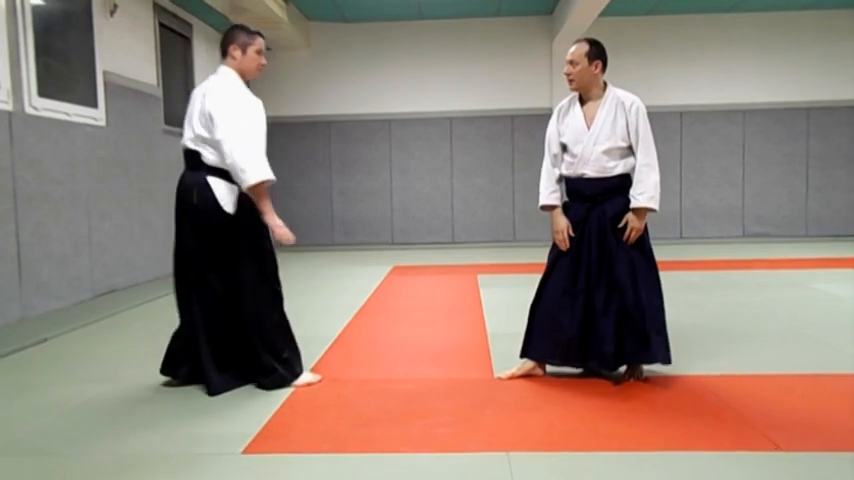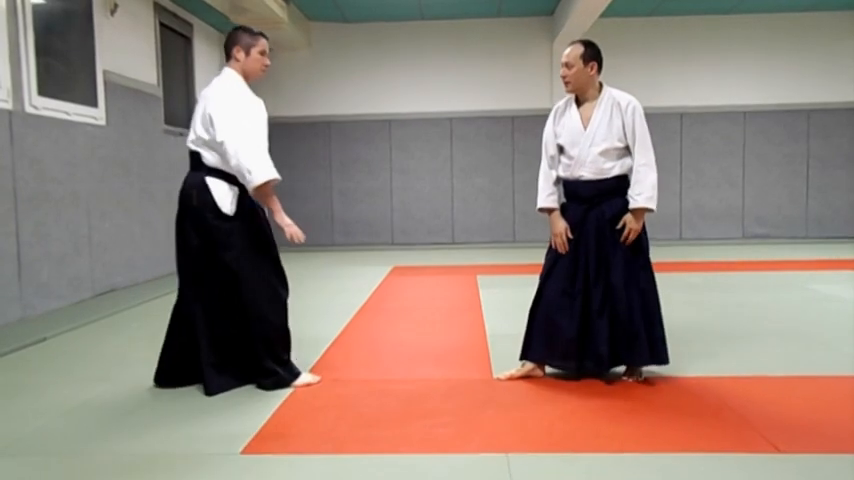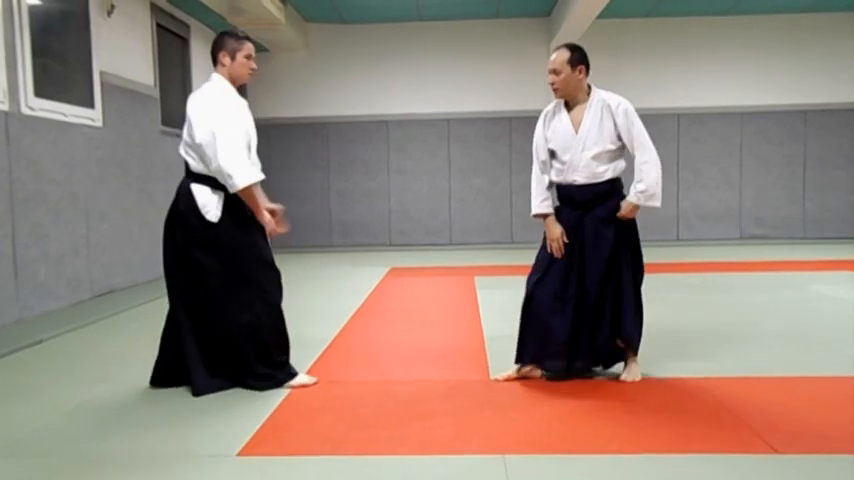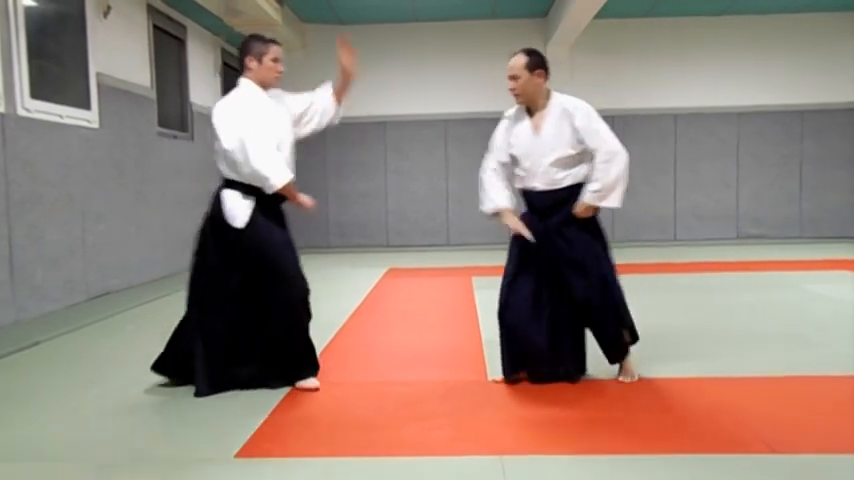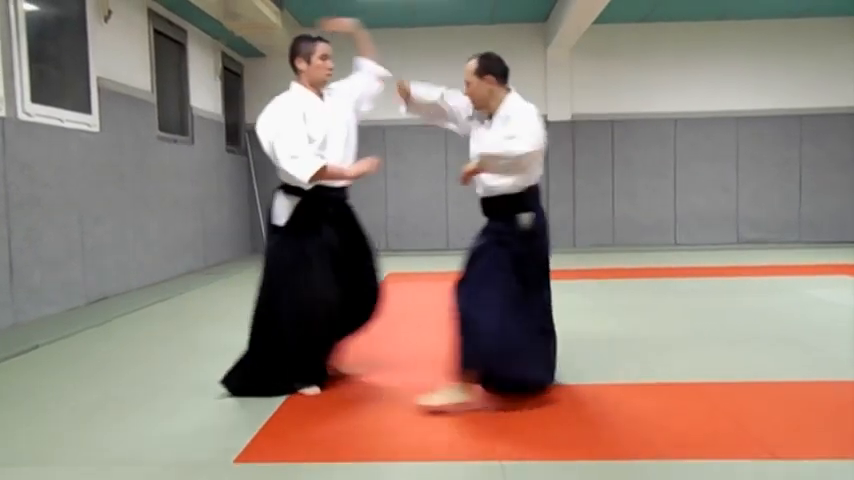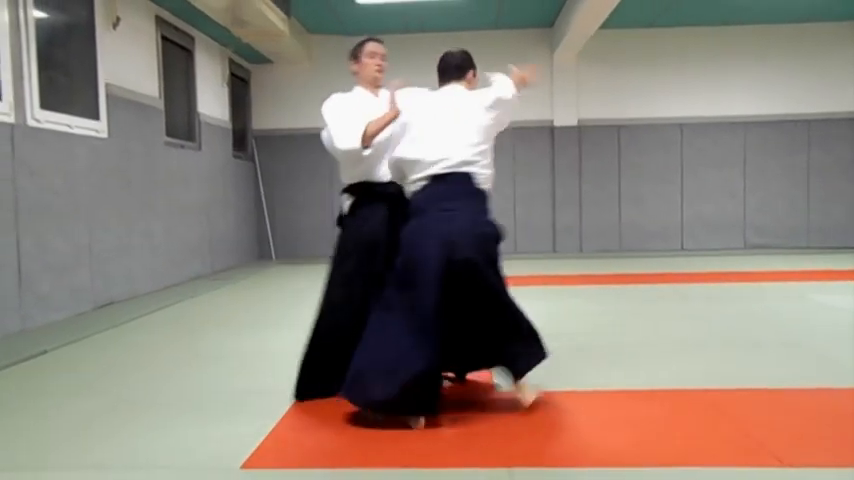
dt=0.3s
person 1, frame 1
left shoulder: (206, 89)
right shoulder: (238, 97)
right elbow: (246, 160)
right wrist: (269, 215)
left hip: (195, 190)
right hip: (221, 195)
left knee: (205, 281)
right knee: (254, 282)
left ankle: (189, 365)
right ankle: (279, 368)
person 1, frame 2
left shoulder: (215, 91)
right shoulder: (237, 98)
right elbow: (251, 162)
right wrist: (278, 214)
left hip: (200, 193)
right hip: (221, 198)
left knee: (204, 285)
right knee: (258, 283)
left ankle: (183, 367)
right ankle: (276, 369)
person 1, frame 3
left shoulder: (228, 100)
right shoulder: (214, 100)
left elbow: (246, 159)
right elbow: (232, 166)
left wrist: (263, 203)
right wrist: (260, 212)
left hip: (201, 203)
right hip: (211, 205)
left knee: (199, 289)
right knee: (255, 283)
left ankle: (181, 368)
right ankle: (272, 369)
person 1, frame 4
left shoulder: (278, 102)
right shoulder: (235, 107)
left elbow: (321, 107)
right elbow: (260, 163)
left wrist: (344, 76)
right wrist: (298, 196)
left hip: (262, 210)
right hip: (243, 209)
left knee: (223, 294)
right knee: (286, 285)
left ankle: (186, 365)
right ankle: (292, 369)
person 1, frame 5
left shoulder: (341, 98)
right shoulder: (283, 109)
left elbow: (373, 74)
right elbow: (296, 163)
left wrist: (357, 32)
right wrist: (347, 171)
left hip: (335, 209)
right hip: (301, 213)
left knee: (358, 289)
right knee: (298, 296)
left ankle: (310, 362)
right ankle: (290, 374)
person 1, frame 6
left shoulder: (403, 102)
right shoulder: (338, 104)
right elbow: (348, 142)
right wrist: (388, 116)
left hip: (404, 205)
right hip: (368, 208)
right knee: (352, 293)
right ankle: (325, 376)
person 2, frame 1
left shoulder: (628, 105)
right shoulder: (563, 111)
left elbow: (646, 159)
right elbow: (551, 162)
left wrist: (640, 209)
right wrist: (556, 211)
left hip: (616, 205)
right hip: (576, 207)
left knee: (627, 285)
right knee: (560, 283)
left ankle: (633, 361)
right ankle: (537, 359)
person 2, frame 2
left shoulder: (625, 106)
right shoulder: (560, 112)
left elbow: (643, 160)
right elbow: (549, 164)
left wrist: (638, 210)
right wrist: (554, 214)
left hip: (614, 205)
right hip: (573, 208)
left knee: (624, 285)
right knee: (557, 285)
left ankle: (633, 362)
right ankle: (537, 360)
person 2, frame 3
left shoulder: (614, 107)
right shoulder: (549, 116)
left elbow: (646, 155)
right elbow: (540, 169)
left wrist: (635, 200)
right wrist: (548, 218)
left hip: (607, 209)
right hip: (566, 212)
left knee: (616, 286)
right knee: (545, 286)
left ankle: (629, 357)
right ankle: (534, 361)
person 2, frame 4
left shoulder: (574, 111)
right shoulder: (510, 120)
left elbow: (614, 155)
right elbow: (493, 166)
left wrist: (592, 199)
right wrist: (504, 209)
left hip: (572, 215)
right hip: (534, 217)
left knee: (597, 287)
right knee: (518, 294)
left ankle: (623, 357)
right ankle: (527, 366)
person 2, frame 5
left shoulder: (521, 113)
right shoulder: (476, 113)
left elbow: (527, 146)
right elbow: (441, 101)
left wrist: (481, 161)
right wrist: (411, 92)
left hip: (518, 222)
right hip: (502, 221)
left knee: (484, 296)
right knee: (512, 298)
left ankle: (471, 387)
right ankle: (520, 380)
person 2, frame 6
left shoulder: (417, 114)
right shoulder: (483, 102)
left elbow: (403, 165)
right elbow: (502, 89)
right wrist: (511, 81)
left hip: (425, 220)
right hip: (468, 220)
left knee: (411, 310)
right knee: (491, 302)
left ankle: (405, 406)
right ankle: (520, 382)
